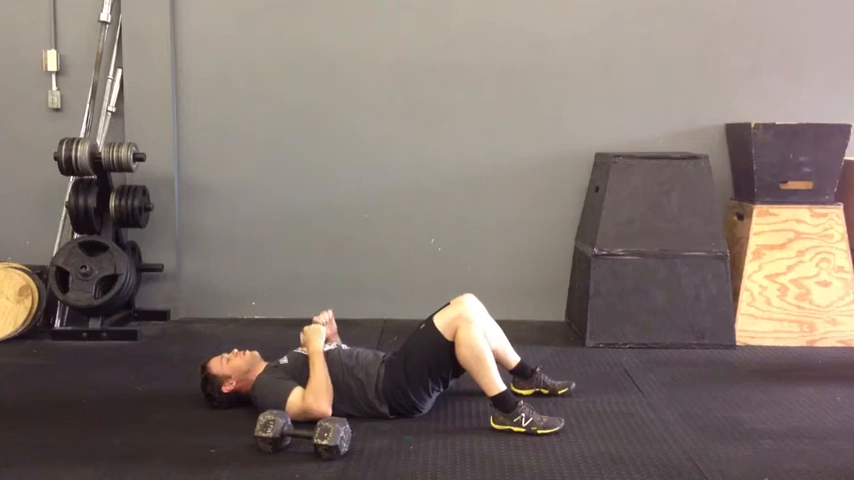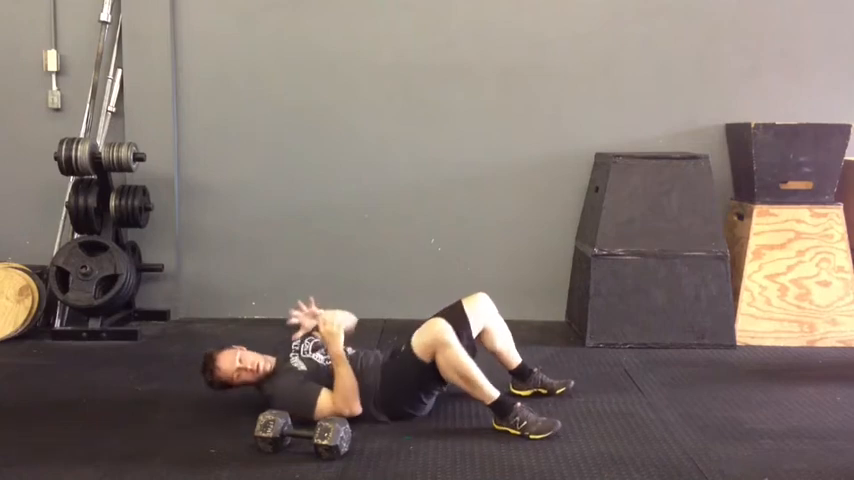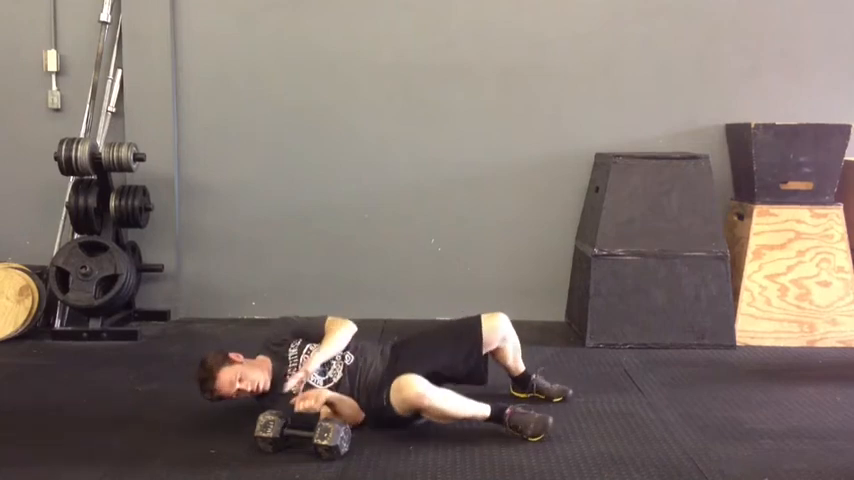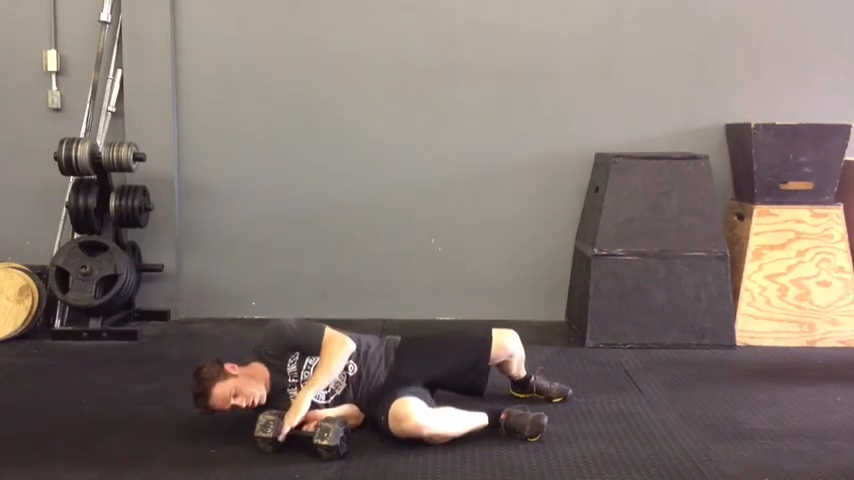
dt=0.5s
person 1, frame 1
left shoulder: (280, 369)
right shoulder: (266, 388)
right elbow: (320, 408)
left wrist: (329, 334)
right wrist: (315, 346)
left hip: (392, 367)
right hip: (398, 391)
left knee: (467, 302)
right knee: (463, 316)
left ankle: (526, 377)
right ankle: (508, 410)
person 1, frame 2
left shoulder: (290, 350)
right shoulder: (281, 390)
left elbow: (350, 321)
right elbow: (350, 407)
left wrist: (324, 322)
right wrist: (334, 349)
left hip: (391, 362)
right hip: (397, 396)
left knee: (479, 302)
right knee: (439, 331)
left ankle: (525, 378)
right ankle: (507, 412)
person 1, frame 3
left shoulder: (282, 336)
right shoulder: (277, 402)
left elbow: (345, 327)
right elbow: (355, 415)
left wrist: (312, 361)
right wrist: (326, 398)
left hip: (395, 354)
right hip: (384, 398)
left knee: (498, 325)
right knee: (414, 391)
left ankle: (524, 383)
right ankle: (501, 415)
person 1, frame 4
left shoulder: (275, 339)
right shoulder: (275, 408)
left elbow: (342, 344)
right elbow: (356, 415)
left wrist: (305, 397)
right wrist: (323, 416)
left hip: (400, 355)
right hip: (383, 399)
left knee: (507, 343)
right knee: (411, 420)
left ankle: (524, 384)
right ankle: (498, 419)
